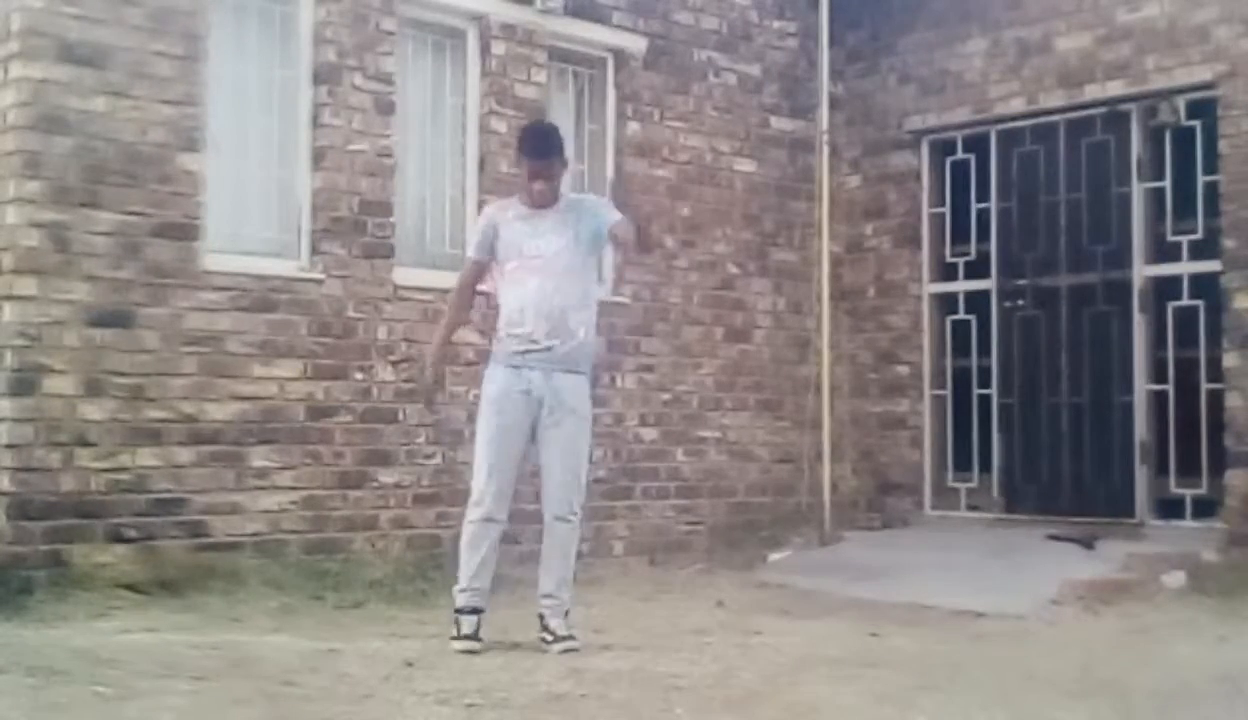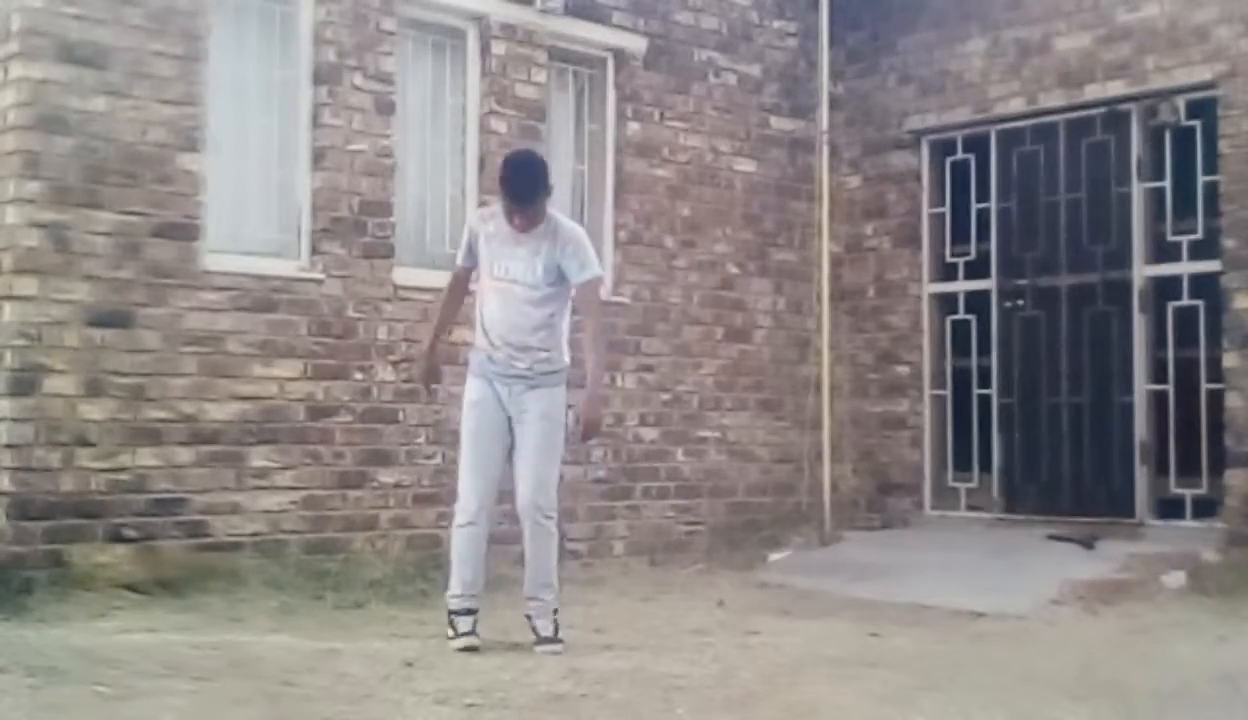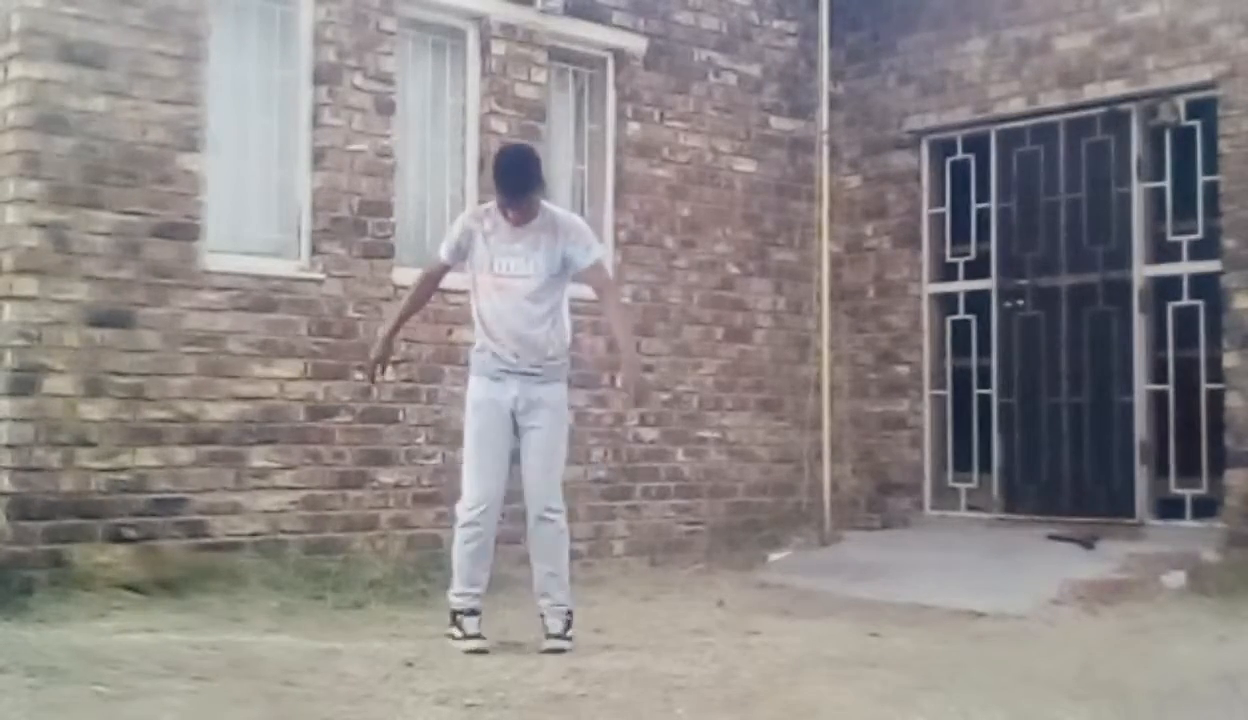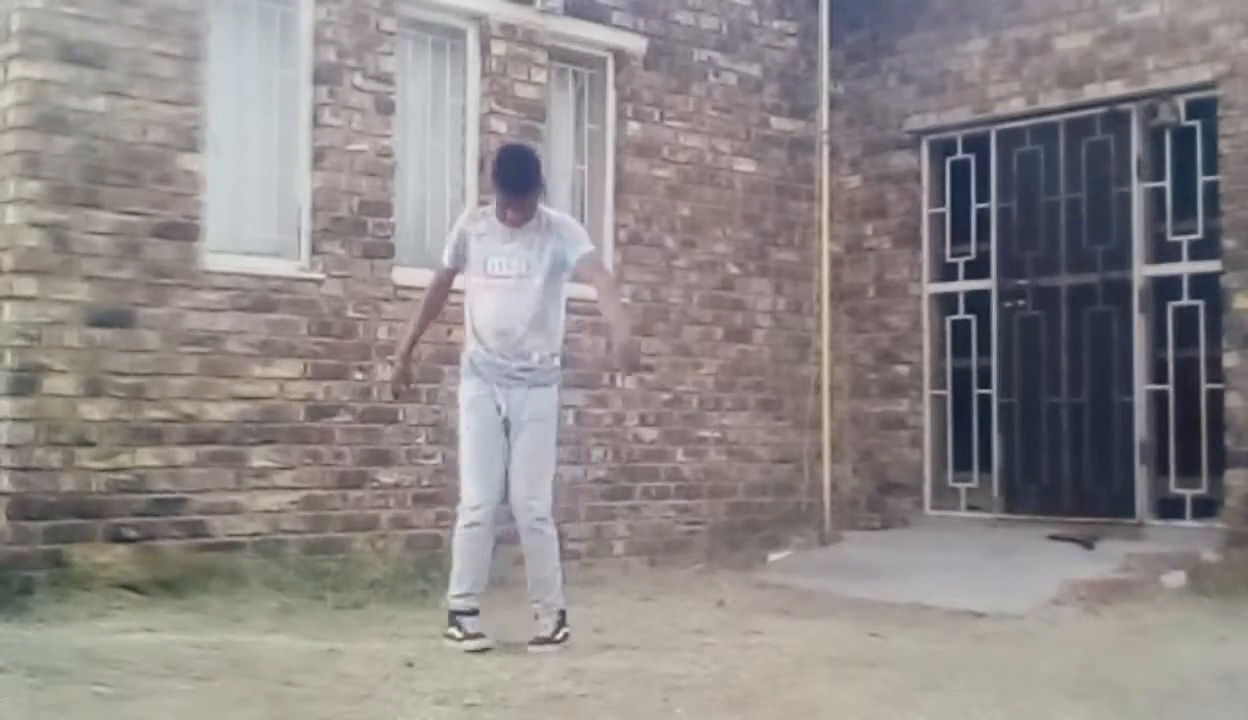
dt=0.4s
person 1, frame 1
left shoulder: (589, 212)
right shoulder: (497, 217)
left elbow: (638, 244)
right elbow: (466, 287)
left wrist: (630, 227)
right wrist: (436, 352)
left hip: (568, 373)
right hip: (509, 369)
left knee: (563, 501)
right knee: (489, 494)
left ankle: (554, 612)
right ankle: (468, 608)
person 1, frame 2
left shoulder: (569, 239)
right shoulder: (481, 225)
left elbow: (592, 317)
right elbow: (458, 287)
left wrist: (593, 392)
right wrist: (432, 349)
left hip: (542, 385)
right hip: (486, 379)
left knee: (536, 502)
right knee: (474, 500)
left ankle: (543, 612)
right ankle: (463, 610)
person 1, frame 3
left shoulder: (569, 230)
right shoulder: (472, 225)
left elbow: (607, 292)
right elbow: (431, 280)
left wrist: (628, 355)
right wrist: (388, 337)
left hip: (547, 382)
right hip: (490, 378)
left knee: (546, 501)
right knee: (480, 497)
left ankle: (554, 613)
right ankle: (465, 609)
person 1, frame 4
left shoulder: (561, 231)
right shoulder: (469, 227)
left elbow: (598, 279)
right elbow: (439, 288)
left wrist: (620, 331)
right wrist: (405, 352)
left hip: (537, 385)
right hip: (480, 380)
left knee: (531, 507)
right knee: (478, 501)
left ankle: (551, 612)
right ankle: (464, 611)
